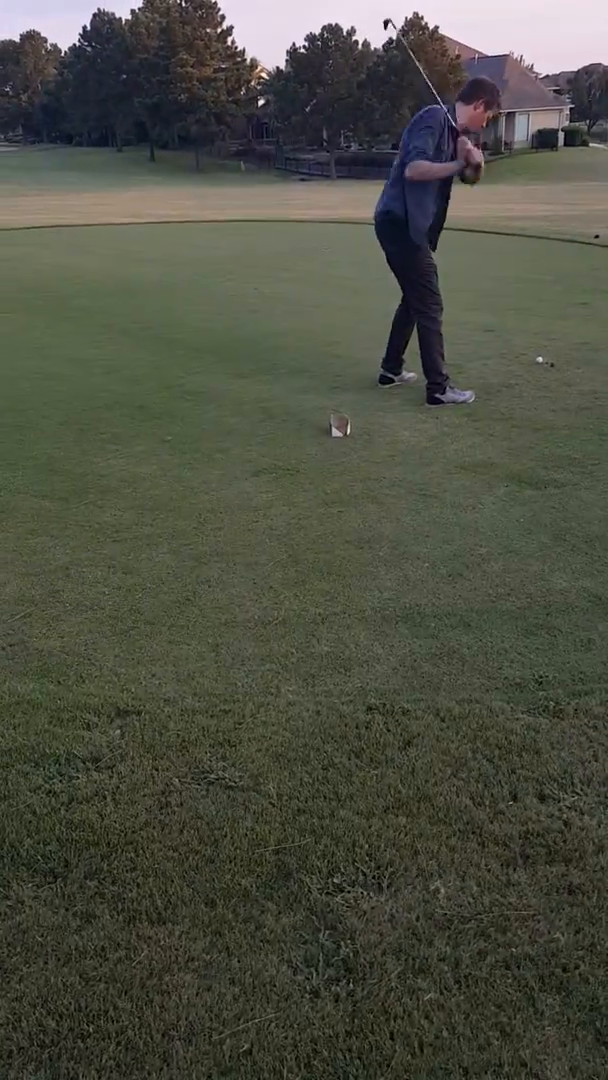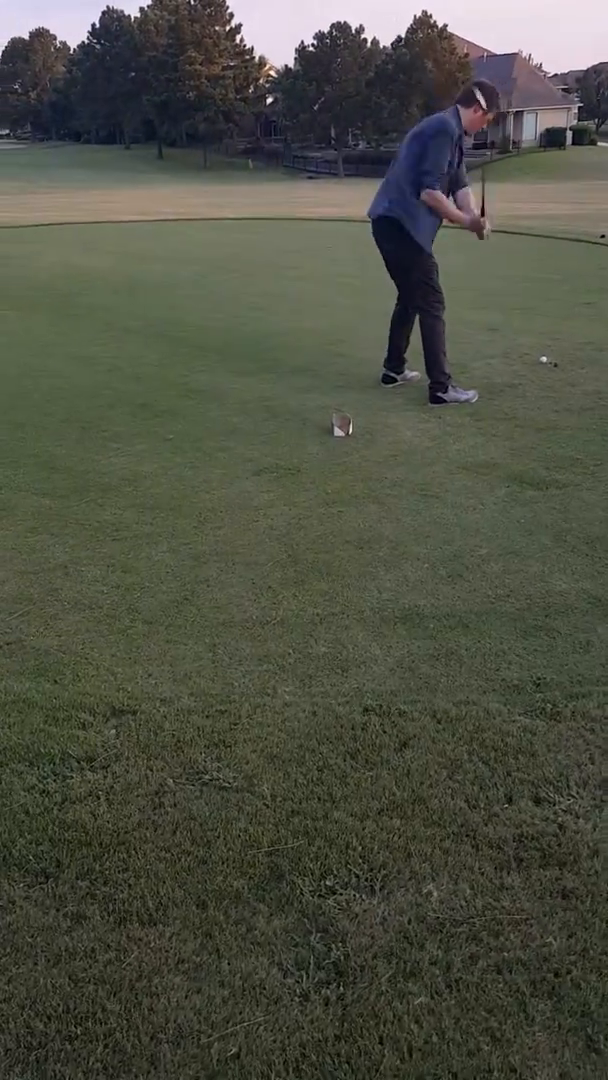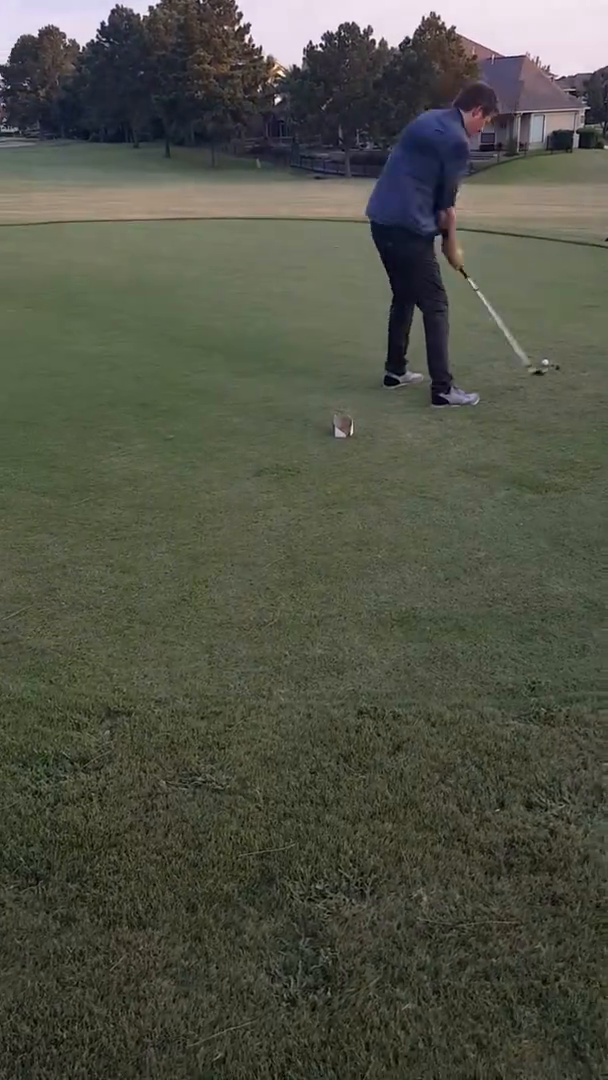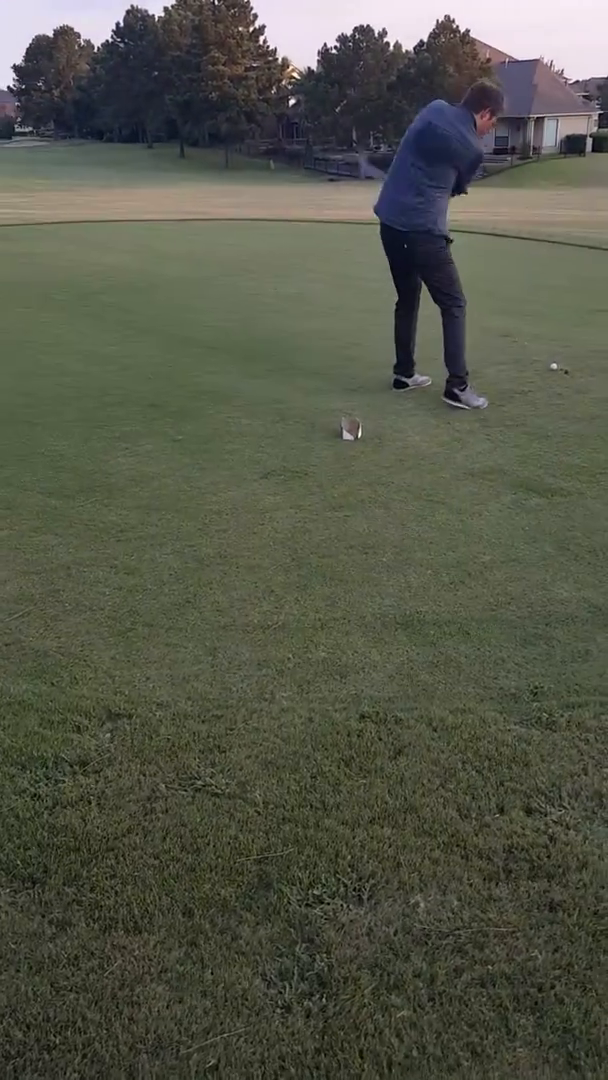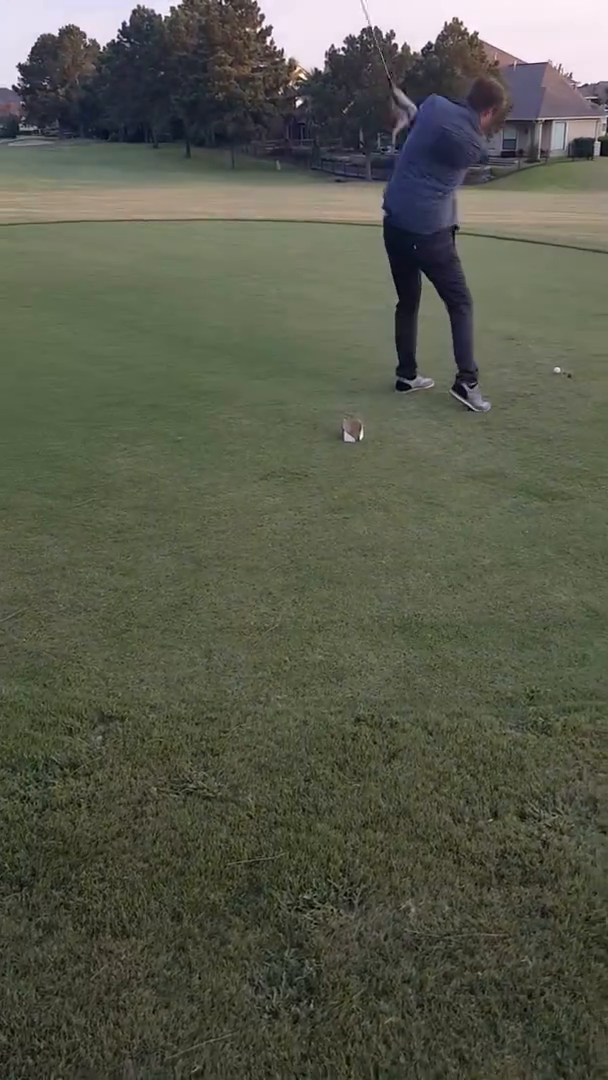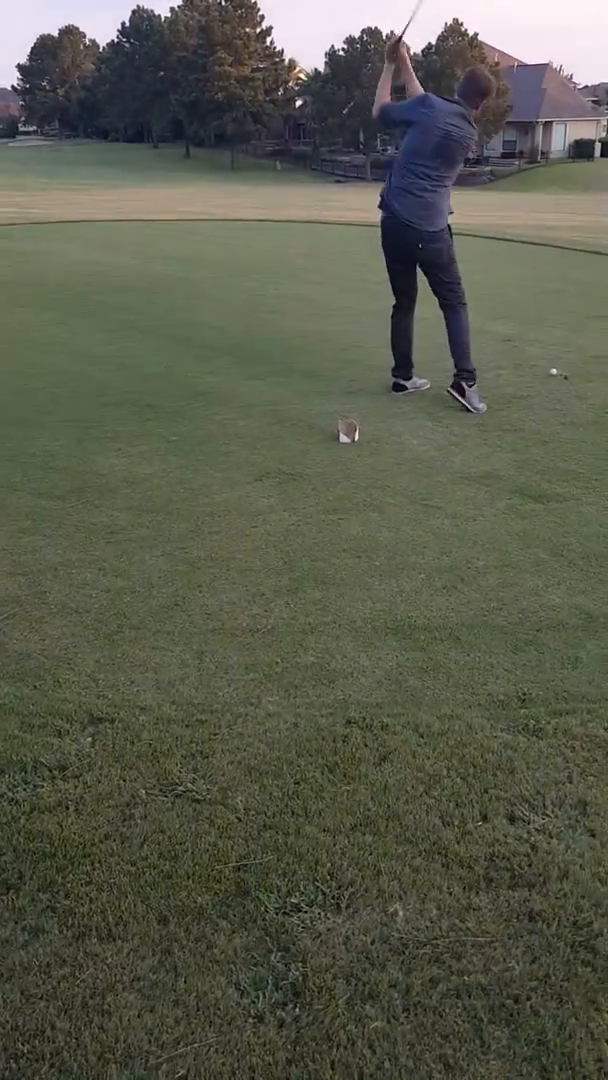
dt=0.1s
person 1, frame 1
left shoulder: (454, 131)
right shoulder: (434, 117)
right elbow: (412, 170)
left wrist: (472, 159)
right wrist: (456, 165)
left hip: (407, 224)
right hip: (401, 224)
left knee: (414, 299)
right knee: (429, 305)
left ankle: (391, 369)
right ankle: (438, 388)
person 1, frame 2
left shoulder: (445, 128)
right shoulder: (445, 132)
left elbow: (460, 187)
right elbow: (428, 194)
left wrist: (475, 215)
right wrist: (465, 220)
left hip: (388, 223)
right hip: (403, 227)
left knee: (409, 298)
right knee: (431, 306)
left ankle: (394, 368)
right ankle: (440, 386)
person 1, frame 3
left shoulder: (431, 119)
right shoulder: (457, 142)
right elbow: (445, 205)
right wrist: (451, 246)
left hip: (383, 223)
right hip: (407, 229)
left knee: (403, 297)
right knee: (435, 305)
left ankle: (395, 370)
right ankle: (442, 388)
person 1, frame 4
left shoulder: (435, 110)
right shoulder: (473, 149)
left hip: (390, 224)
right hip: (423, 232)
left knee: (406, 301)
right knee: (453, 306)
left ankle: (404, 373)
right ankle: (457, 385)
person 1, frame 5
left shoulder: (435, 106)
right shoulder: (476, 146)
left elbow: (418, 123)
left hip: (395, 225)
right hip: (431, 232)
left knee: (407, 302)
right knee: (460, 304)
left ankle: (407, 374)
right ankle: (467, 380)
person 1, frame 6
left shoulder: (429, 106)
right shoulder: (470, 133)
left elbow: (381, 112)
left wrist: (393, 65)
right wrist: (406, 68)
left hip: (395, 223)
right hip: (432, 229)
left knee: (403, 302)
right knee: (454, 304)
left ankle: (403, 375)
right ankle: (465, 378)
